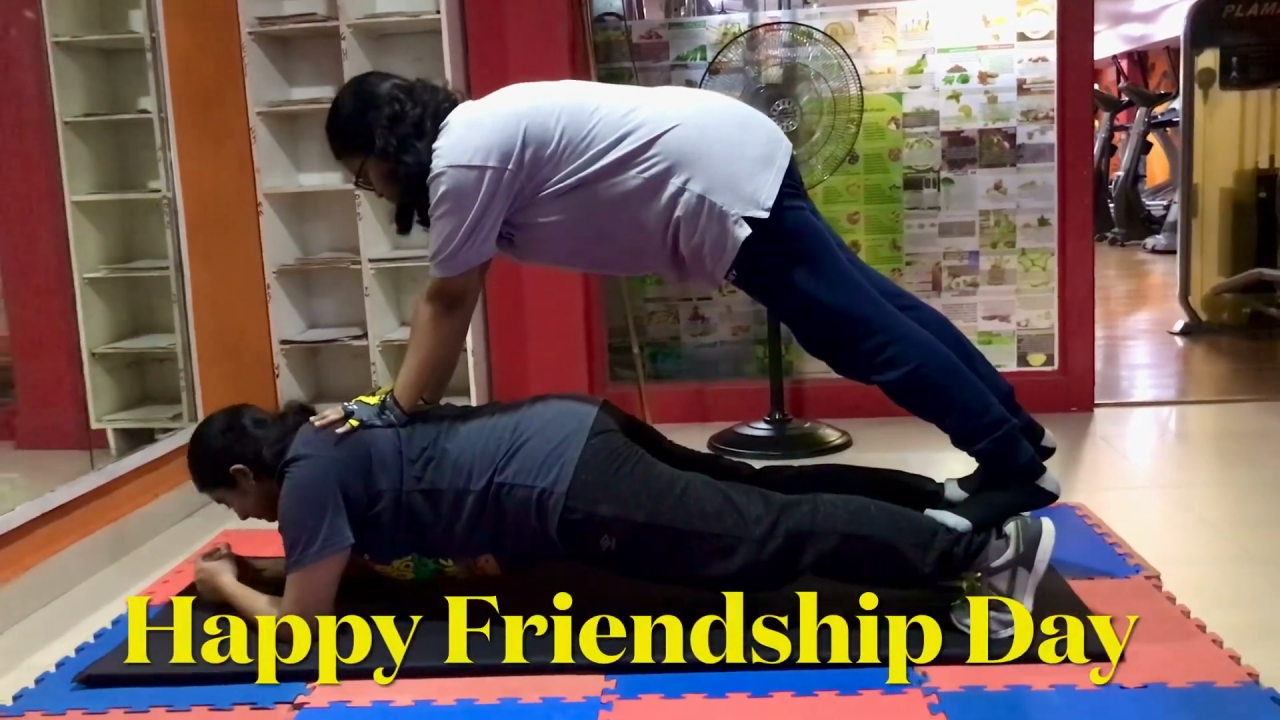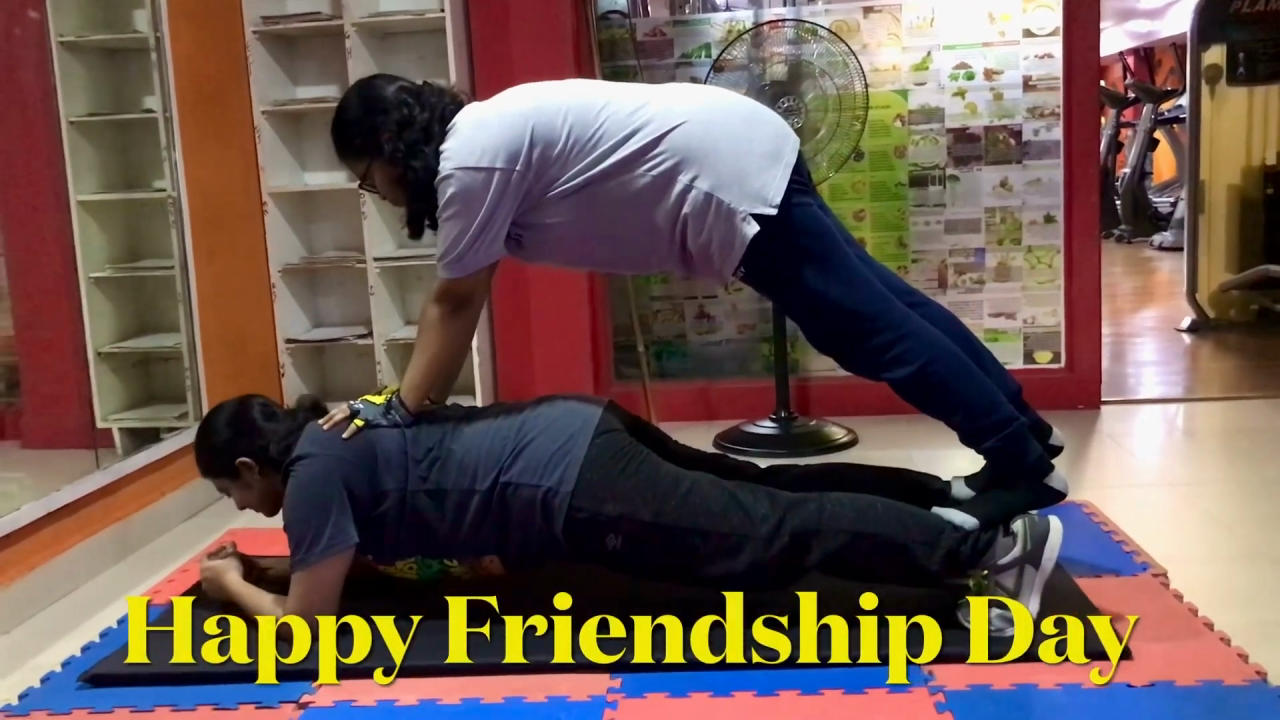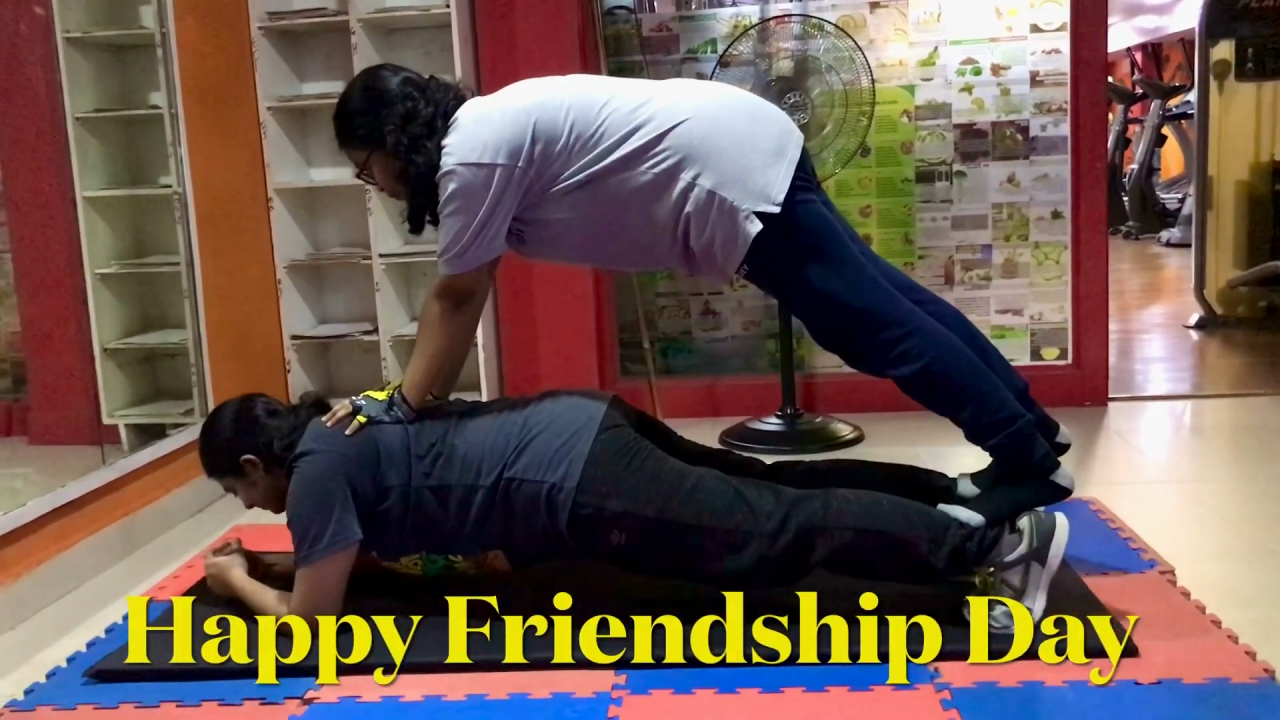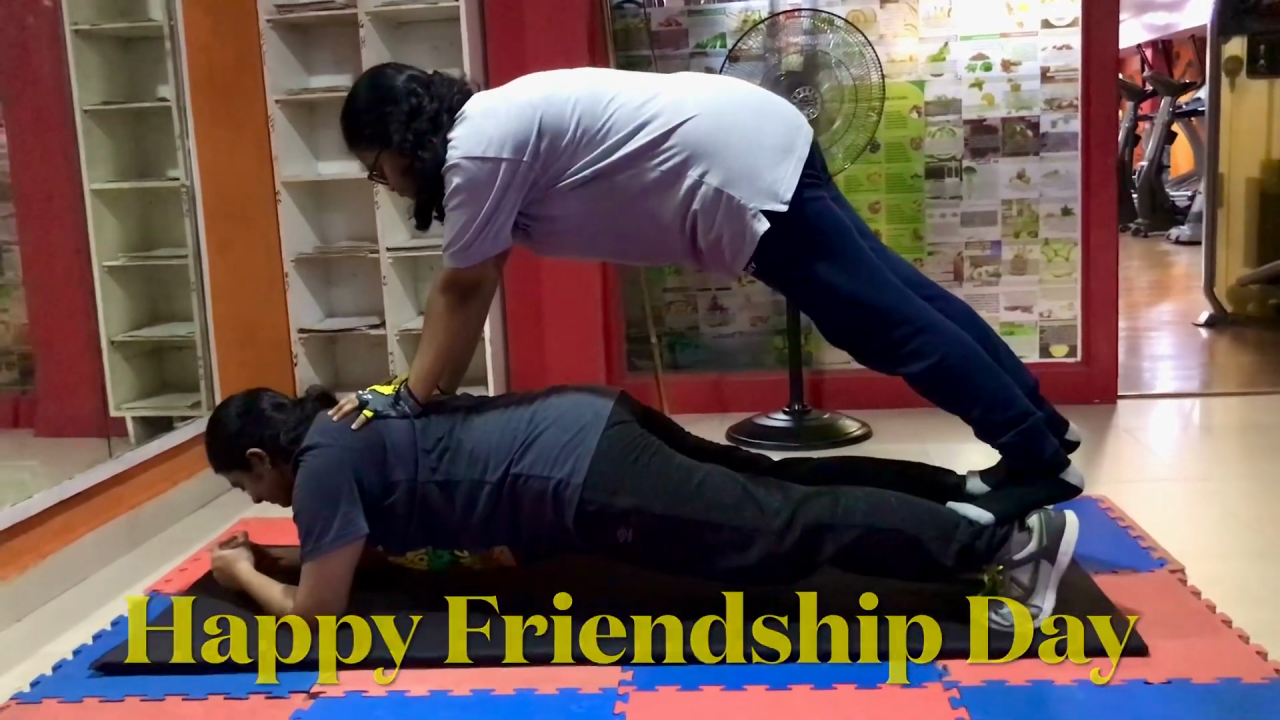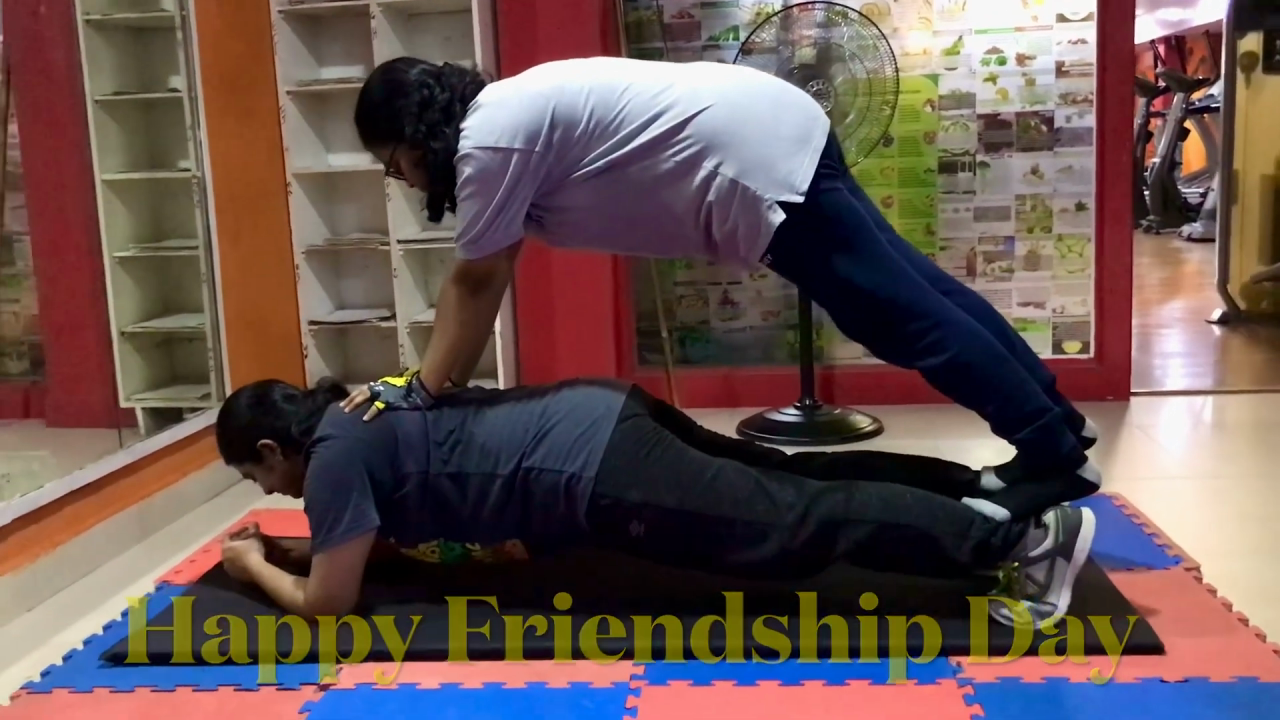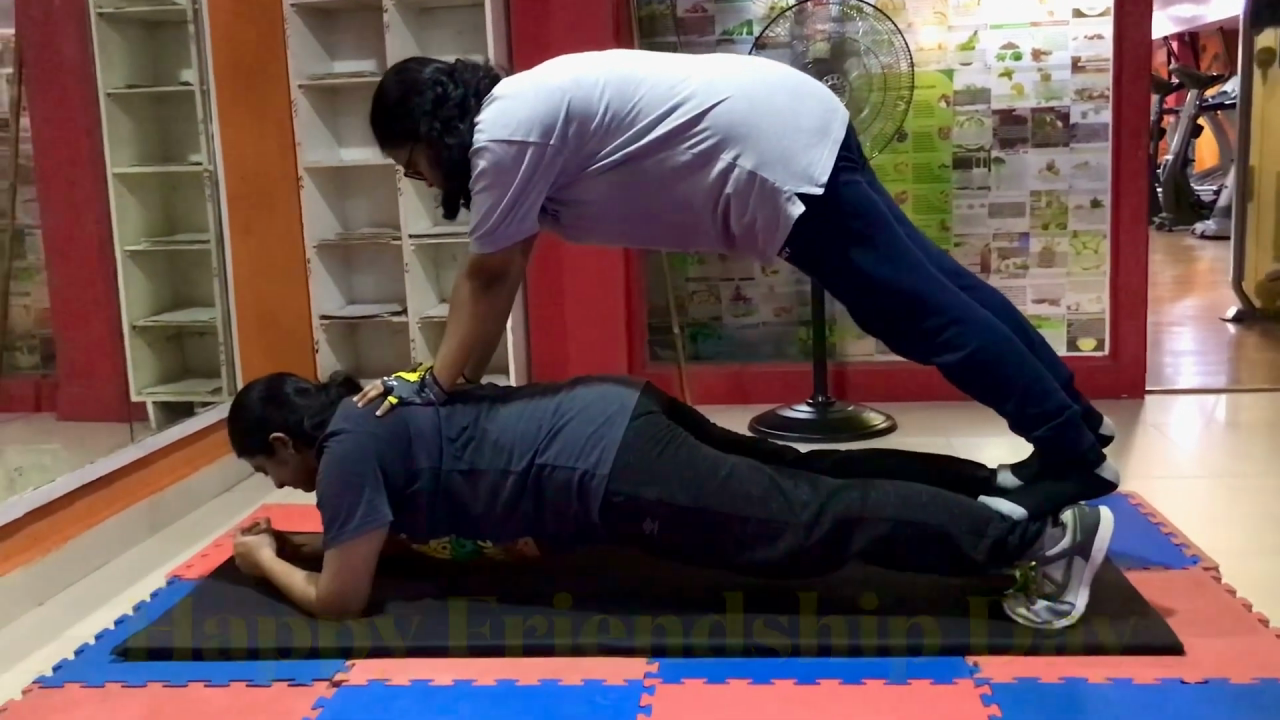
dt=0.3s
person 1, frame 1
left shoulder: (307, 474)
right shoulder: (326, 438)
left elbow: (302, 622)
right elbow: (353, 550)
left wrist: (227, 586)
right wrist: (284, 558)
left hip: (569, 488)
right hip: (568, 435)
left knee: (770, 539)
right knee: (761, 498)
left ankle: (988, 547)
right ankle: (946, 503)
person 1, frame 2
left shoulder: (314, 474)
right shoulder: (333, 436)
left elbow: (308, 621)
right elbow: (350, 551)
left wrist: (233, 585)
right wrist: (282, 557)
left hip: (573, 490)
right hip: (574, 434)
left knee: (776, 538)
right knee: (767, 498)
left ankle: (995, 544)
right ankle: (954, 501)
person 1, frame 3
left shoulder: (317, 470)
right shoulder: (336, 432)
left elbow: (312, 617)
right elbow: (356, 547)
left wrist: (239, 582)
right wrist: (289, 553)
left hip: (580, 484)
right hip: (578, 431)
left knee: (784, 533)
right knee: (773, 491)
left ankle: (1001, 539)
right ankle: (961, 497)
person 1, frame 4
left shoulder: (324, 463)
right shoulder: (344, 425)
left elbow: (319, 611)
right elbow: (361, 537)
left wrist: (245, 574)
right wrist: (292, 548)
left hip: (585, 481)
right hip: (585, 425)
left knee: (788, 532)
right knee: (781, 492)
left ankle: (1009, 540)
right ankle: (972, 497)
person 1, frame 5
left shoulder: (334, 455)
right shoulder: (353, 416)
left elbow: (329, 601)
right elbow: (377, 529)
left wrist: (255, 566)
right wrist: (305, 539)
left hip: (596, 473)
right hip: (597, 419)
left knee: (801, 527)
right knee: (793, 485)
left ankle: (1024, 535)
right ankle: (984, 491)
person 1, frame 6
left shoulder: (347, 451)
right shoulder: (364, 413)
left elbow: (340, 598)
right elbow: (382, 528)
left wrist: (267, 560)
right wrist: (318, 534)
left hip: (610, 473)
right hip: (611, 416)
left knee: (816, 525)
right knee: (808, 484)
left ankle: (1041, 534)
right ankle: (1004, 492)
person 2, frame 1
left shoulder: (462, 156)
right shoulder: (474, 134)
left elbow: (448, 301)
right elbow: (449, 298)
left wrist: (392, 414)
right wrist: (398, 406)
left hip: (722, 182)
right hip: (735, 156)
left knee: (866, 336)
right knee: (873, 310)
left ankle: (1015, 467)
right ankle: (1017, 433)
person 2, frame 2
left shoulder: (470, 158)
right shoulder: (480, 136)
left elbow: (456, 303)
right elbow: (459, 301)
left wrist: (399, 413)
right wrist: (406, 406)
left hip: (728, 177)
right hip: (742, 150)
left knee: (875, 330)
right knee: (881, 307)
left ankle: (1023, 464)
right ankle: (1024, 433)
person 2, frame 3
left shoulder: (471, 155)
right shoulder: (483, 130)
left elbow: (457, 299)
right elbow: (461, 296)
left wrist: (400, 409)
right wrist: (411, 402)
left hip: (732, 173)
right hip: (747, 148)
left knee: (881, 328)
right knee: (887, 303)
left ankle: (1031, 462)
right ankle: (1031, 430)
person 2, frame 4
left shoulder: (477, 147)
right shoulder: (490, 123)
left elbow: (463, 292)
right elbow: (469, 289)
left wrist: (408, 403)
right wrist: (418, 396)
left hip: (742, 171)
right hip: (760, 139)
left knee: (890, 322)
right knee: (898, 298)
left ankle: (1040, 458)
right ankle: (1040, 427)
person 2, frame 5
left shoulder: (489, 139)
right shoulder: (505, 115)
left elbow: (476, 284)
right elbow: (482, 279)
left wrist: (422, 398)
right wrist: (434, 390)
left hip: (757, 158)
right hip: (774, 130)
left knee: (907, 317)
right knee: (915, 291)
left ankle: (1056, 455)
right ankle: (1057, 423)
person 2, frame 6
left shoulder: (505, 132)
right shoulder: (520, 108)
left elbow: (490, 277)
right elbow: (496, 275)
left wrist: (435, 393)
right wrist: (445, 383)
left hip: (775, 152)
right hip: (792, 121)
left knee: (924, 310)
right knee: (931, 287)
left ankle: (1075, 453)
right ankle: (1075, 421)
